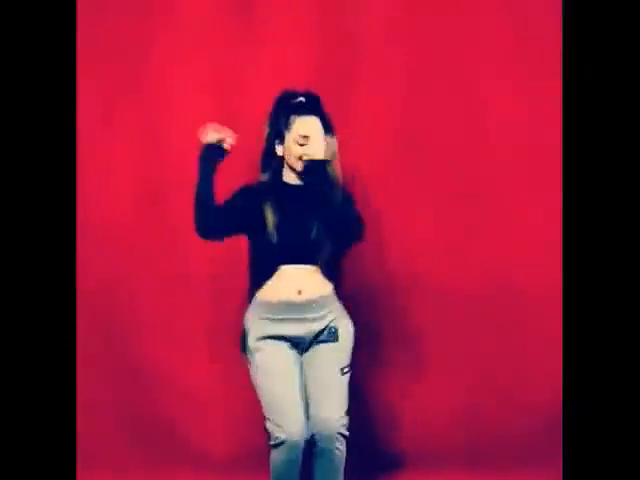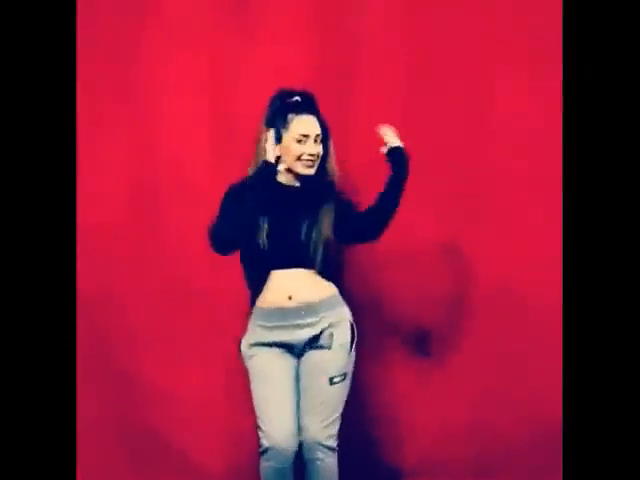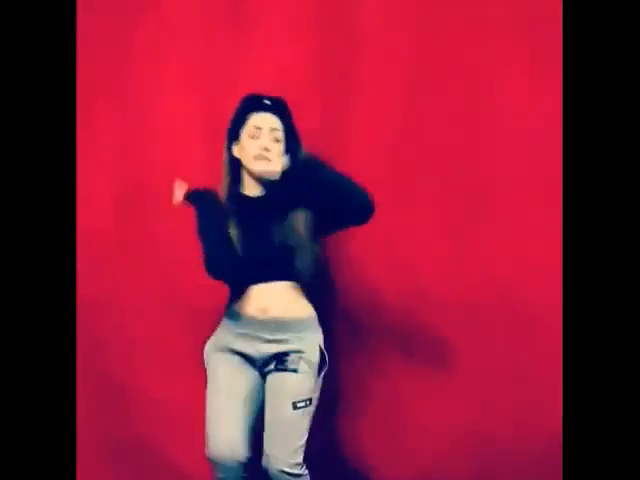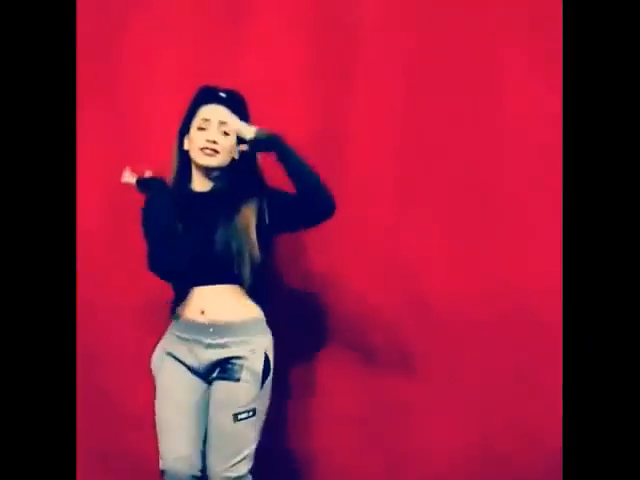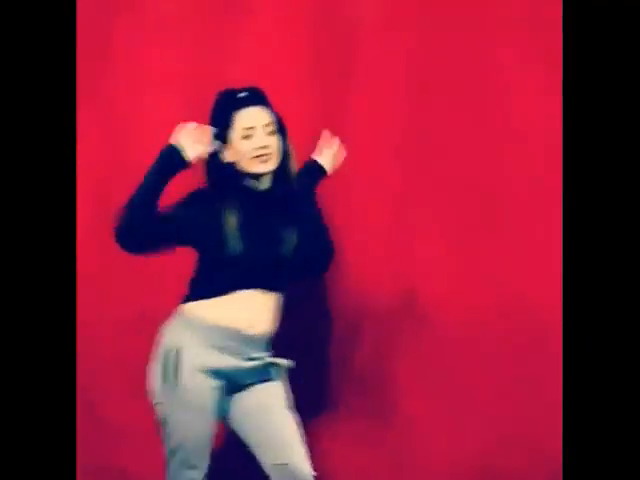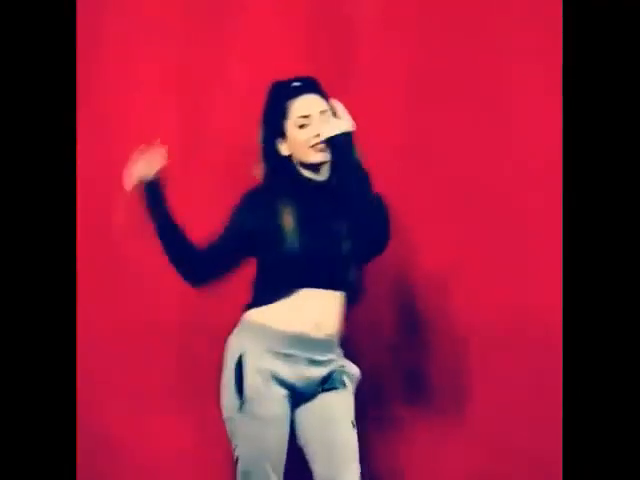
dt=0.7s
person 1, frame 1
left shoulder: (329, 194)
right shoulder: (256, 197)
left elbow: (352, 233)
right elbow: (208, 226)
left wrist: (319, 173)
right wrist: (210, 157)
left hip: (325, 320)
right hip: (270, 324)
left knee: (330, 428)
right knee: (290, 431)
person 1, frame 2
left shoulder: (326, 198)
right shoulder: (249, 195)
left elbow: (365, 229)
right elbow: (222, 241)
left wrist: (398, 163)
right wrist: (261, 172)
left hip: (327, 323)
right hip: (269, 331)
left knee: (321, 439)
right knee: (277, 443)
person 1, frame 3
left shoulder: (303, 203)
right shoulder: (223, 212)
left elbow: (362, 208)
right elbow: (221, 267)
left wrist: (299, 169)
right wrist: (202, 204)
left hip: (297, 340)
right hip: (237, 340)
person 1, frame 4
left shoulder: (253, 201)
right shoulder: (164, 203)
left elbow: (319, 207)
right elbow: (169, 266)
left wrist: (275, 143)
right wrist: (156, 195)
left hip: (242, 346)
right hip: (181, 345)
person 1, frame 5
left shoulder: (287, 205)
right shoulder: (207, 204)
left elbow: (316, 262)
right elbow: (132, 237)
left wrist: (308, 184)
right wrist: (172, 159)
left hip: (255, 360)
right hip: (195, 347)
person 1, frame 6
left shoulder: (354, 193)
right shoulder: (263, 202)
left elbow: (374, 238)
right elbow: (200, 269)
left wrist: (342, 152)
right wrist: (154, 193)
left hip: (326, 361)
right hip: (263, 355)
